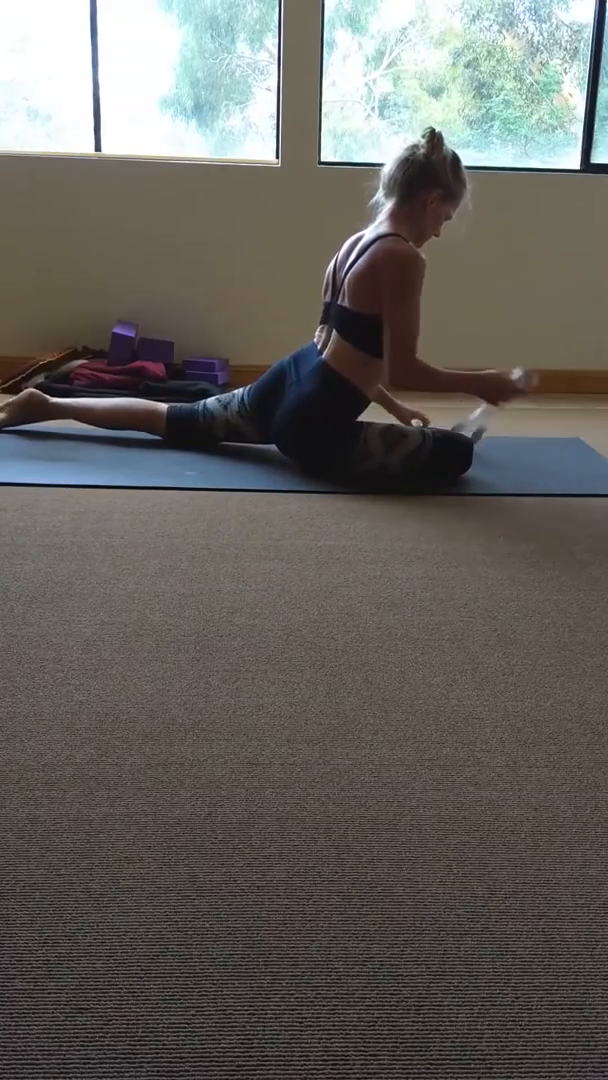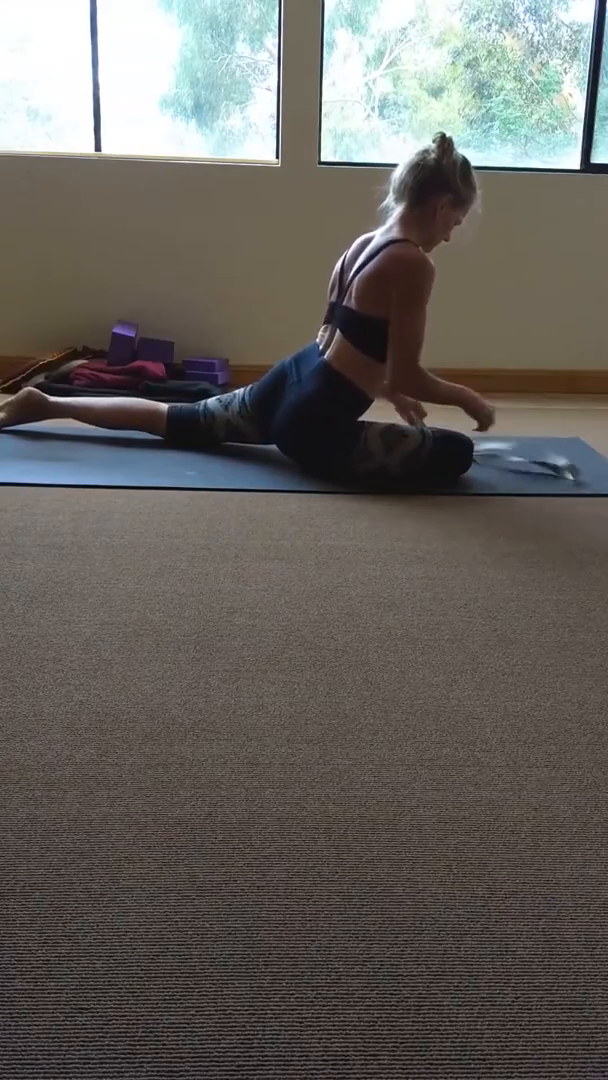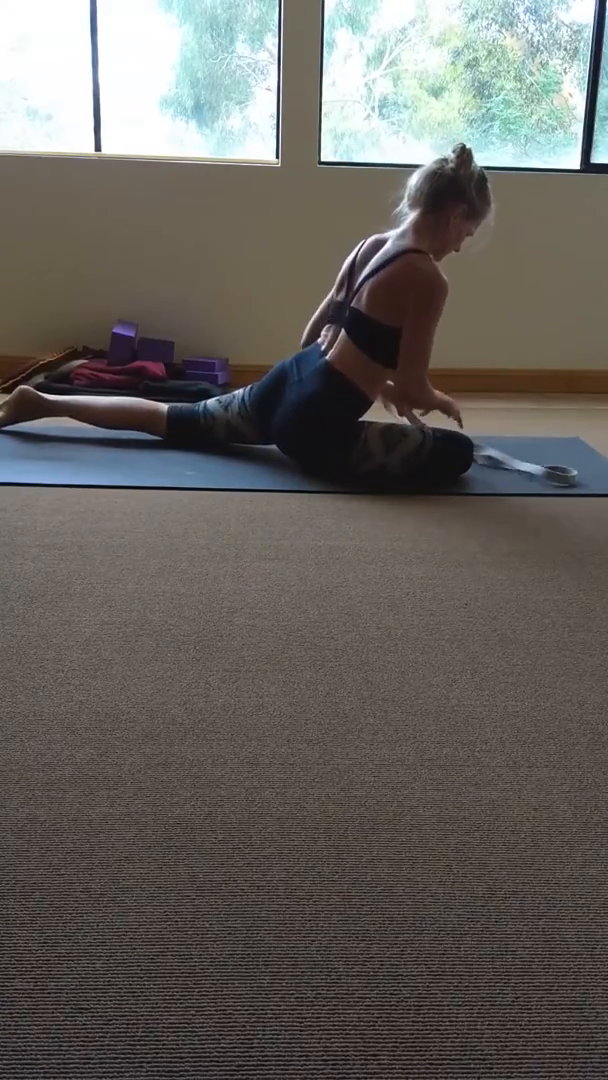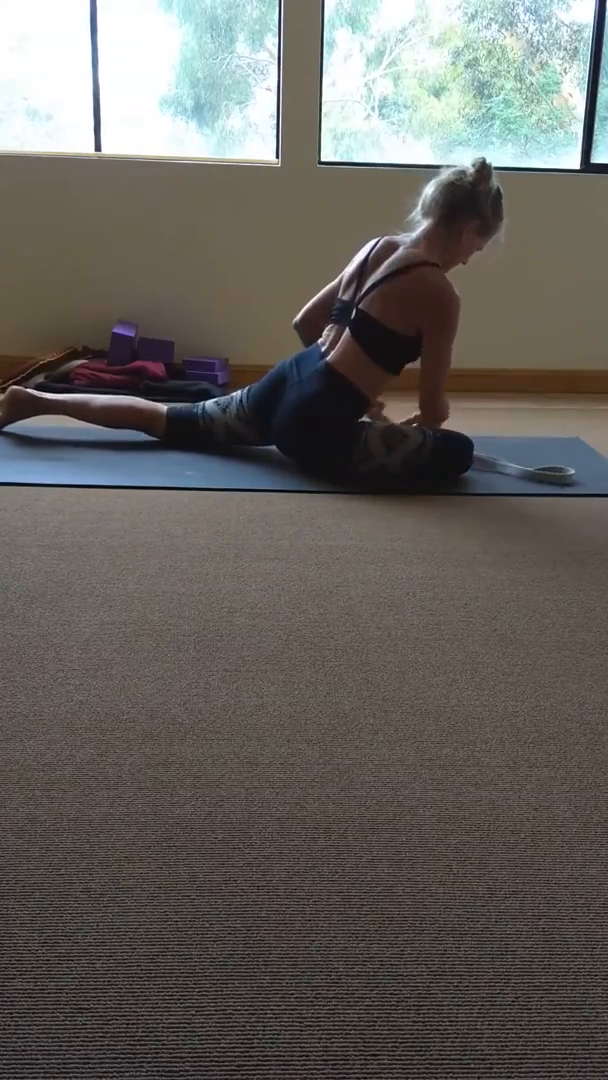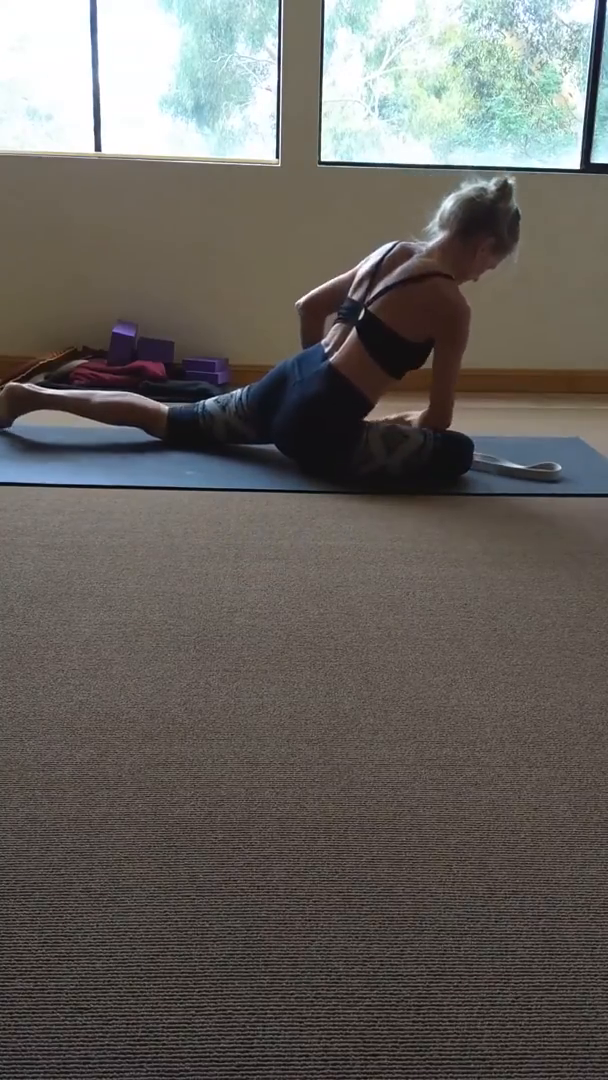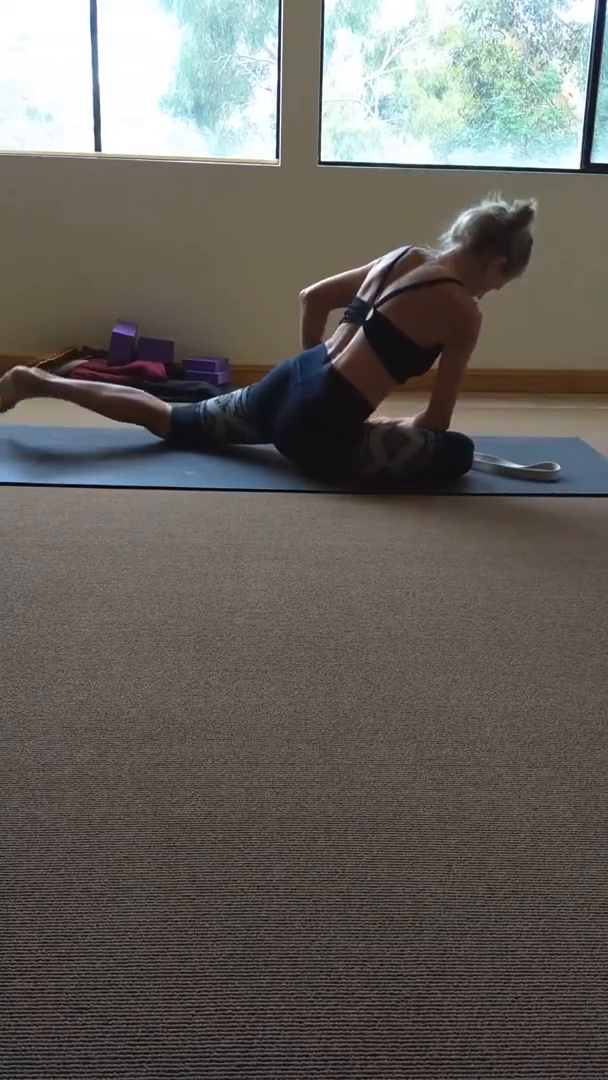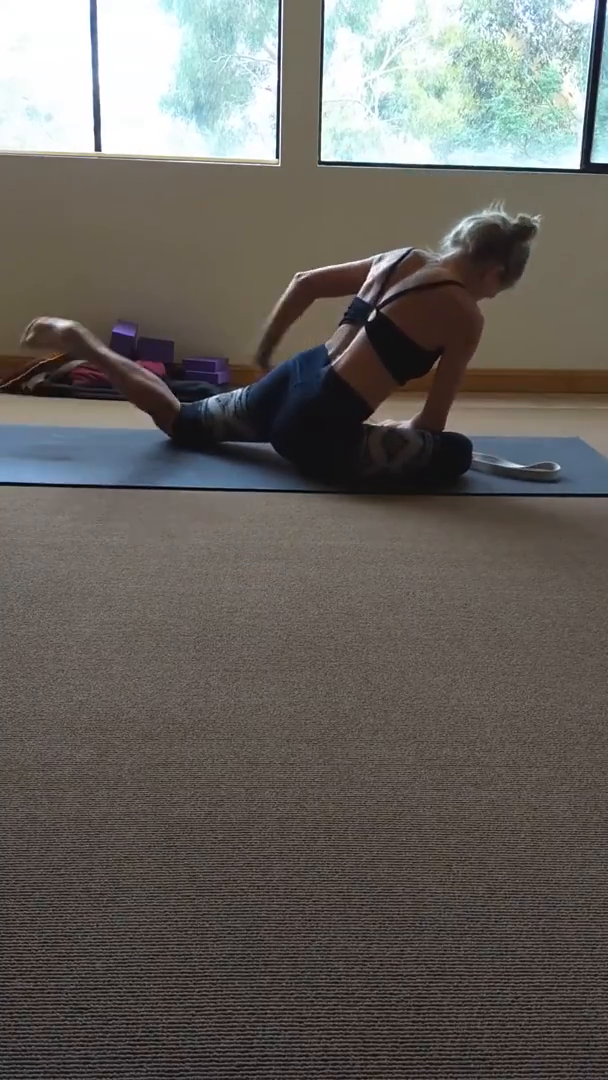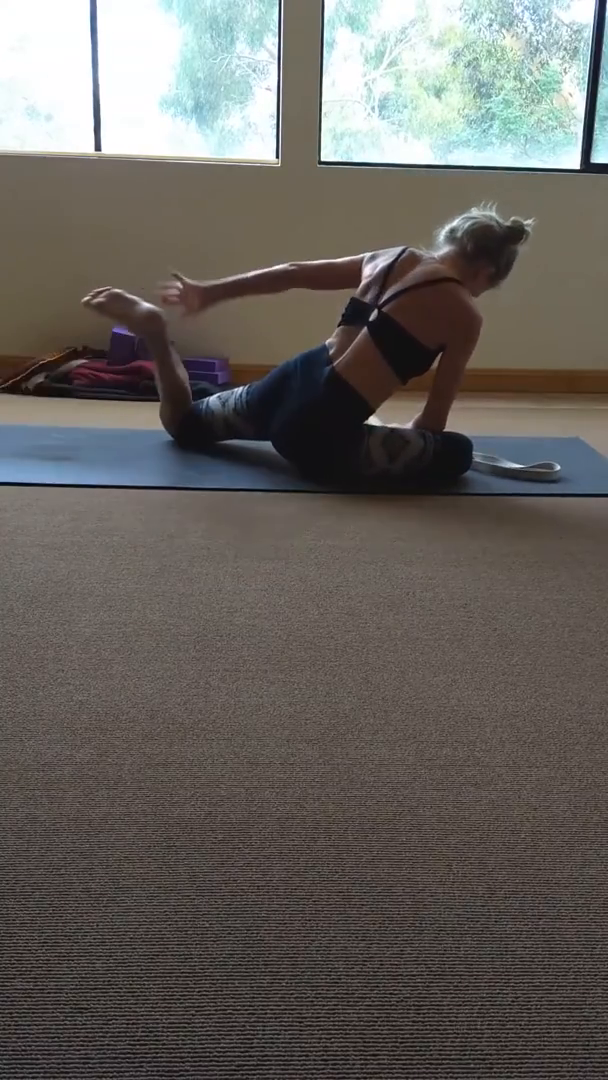
dt=0.2s
person 1, frame 1
left shoulder: (355, 244)
right shoulder: (403, 259)
right elbow: (404, 368)
left wrist: (394, 409)
right wrist: (482, 383)
left hip: (285, 384)
right hip: (314, 424)
left knee: (174, 419)
left ankle: (47, 404)
person 1, frame 2
left shoulder: (362, 245)
right shoulder: (413, 266)
right elbow: (408, 377)
left wrist: (391, 393)
right wrist: (466, 397)
left hip: (285, 384)
right hip: (314, 425)
left knee: (173, 418)
left ankle: (44, 404)
person 1, frame 3
left shoulder: (369, 246)
right shoulder: (426, 279)
right elbow: (412, 392)
left wrist: (379, 384)
right wrist: (442, 401)
left hip: (285, 384)
right hip: (315, 426)
left knee: (172, 419)
left ankle: (40, 400)
person 1, frame 4
left shoulder: (376, 248)
right shoulder: (438, 293)
right elbow: (432, 413)
right wrist: (421, 418)
left hip: (284, 385)
right hip: (315, 428)
left knee: (164, 418)
person 1, frame 5
left shoulder: (389, 253)
right shoulder: (450, 306)
left elbow: (307, 306)
right elbow: (439, 419)
right wrist: (409, 422)
left hip: (285, 384)
right hip: (317, 428)
left knee: (167, 419)
person 1, frame 6
left shoulder: (398, 258)
right shoulder: (463, 314)
left elbow: (312, 297)
right elbow: (437, 420)
right wrist: (395, 427)
left hip: (289, 382)
right hip: (318, 430)
left knee: (172, 420)
left ankle: (43, 381)
person 1, frame 7
left shoulder: (398, 260)
right shoulder: (466, 318)
left elbow: (305, 283)
right elbow: (432, 423)
left wrist: (264, 352)
right wrist: (399, 433)
left hip: (290, 386)
right hip: (318, 434)
left knee: (181, 420)
left ankle: (84, 341)
person 1, frame 8
left shoulder: (388, 258)
right shoulder: (464, 317)
left elbow: (296, 273)
right elbow: (433, 423)
left wrist: (210, 291)
right wrist: (402, 436)
left hip: (289, 384)
right hip: (319, 434)
left knee: (185, 423)
left ankle: (152, 329)
